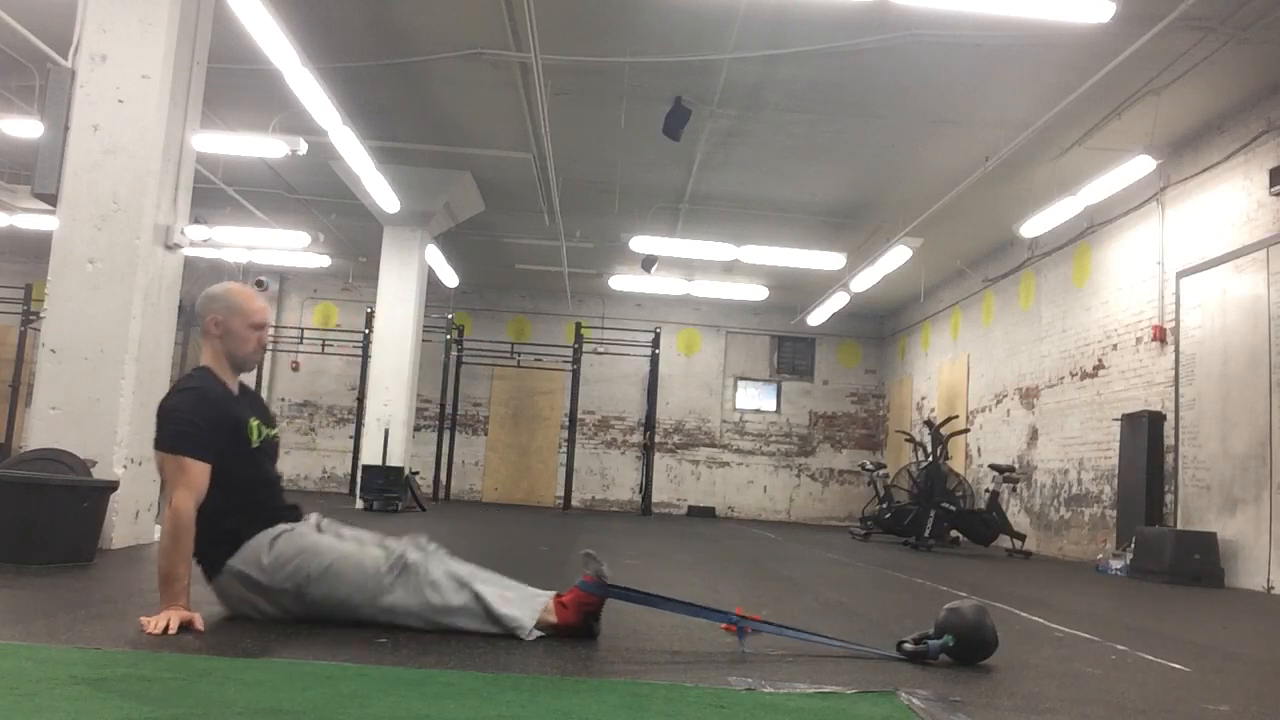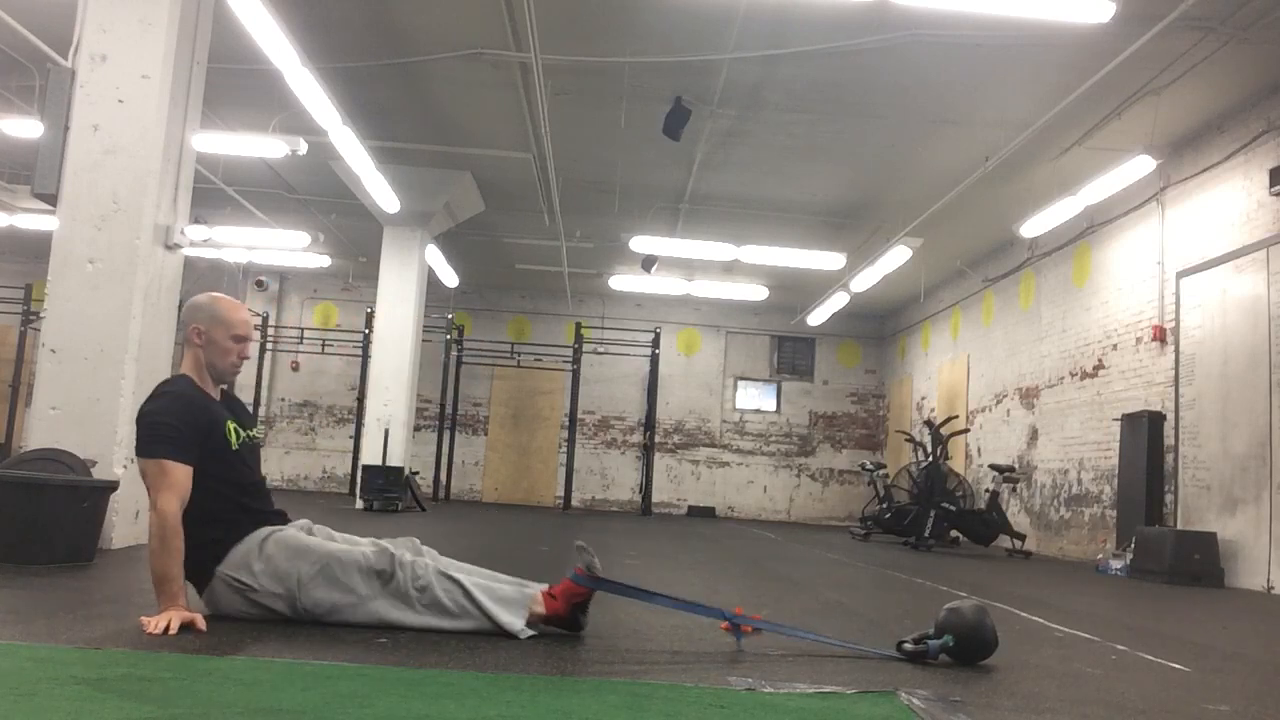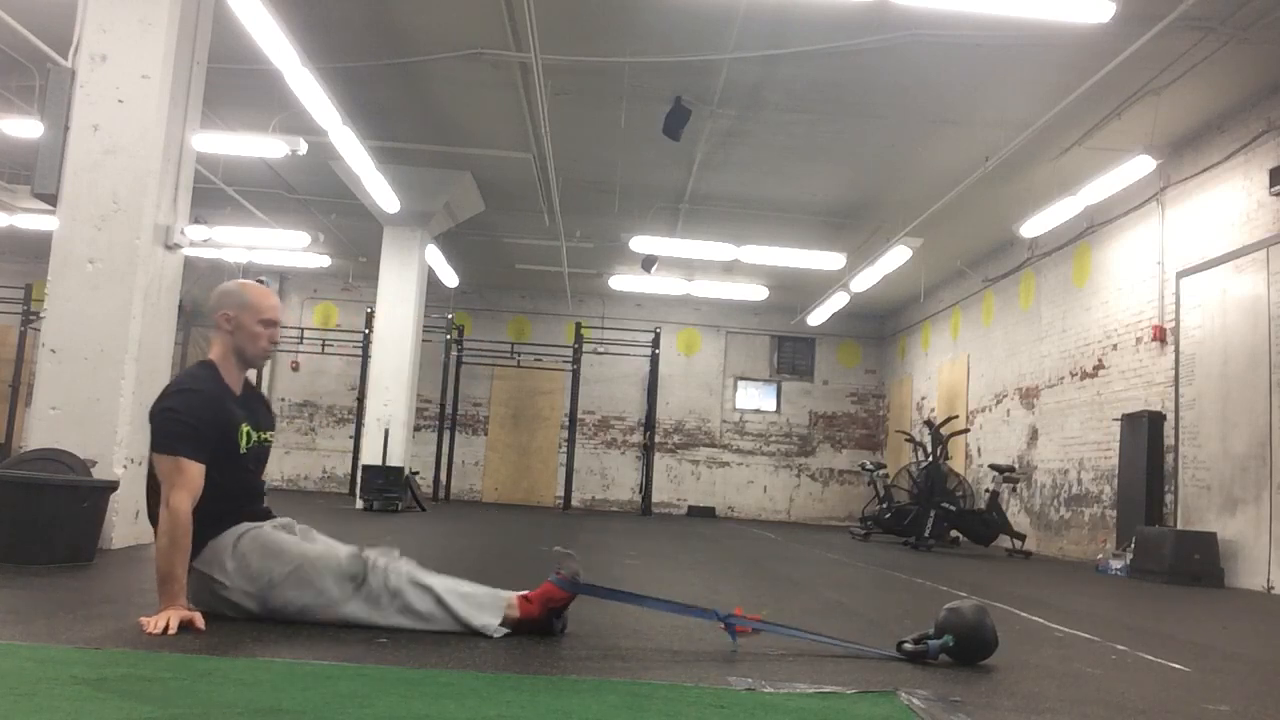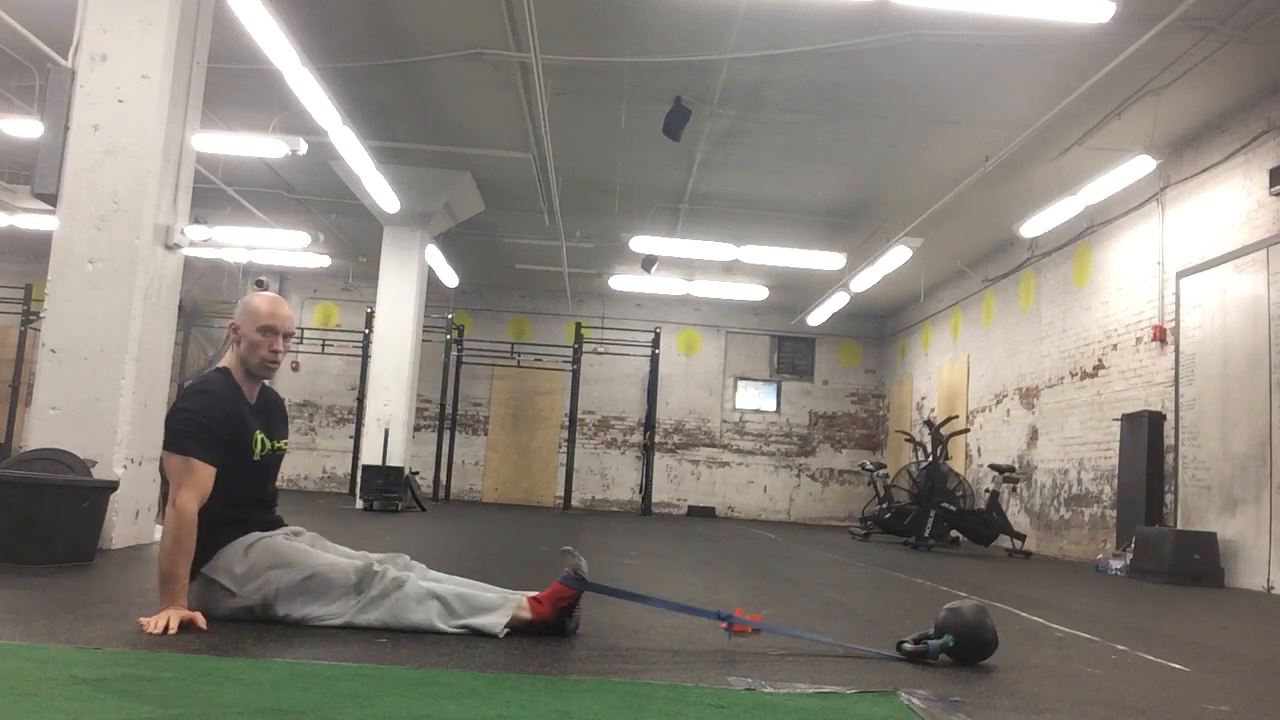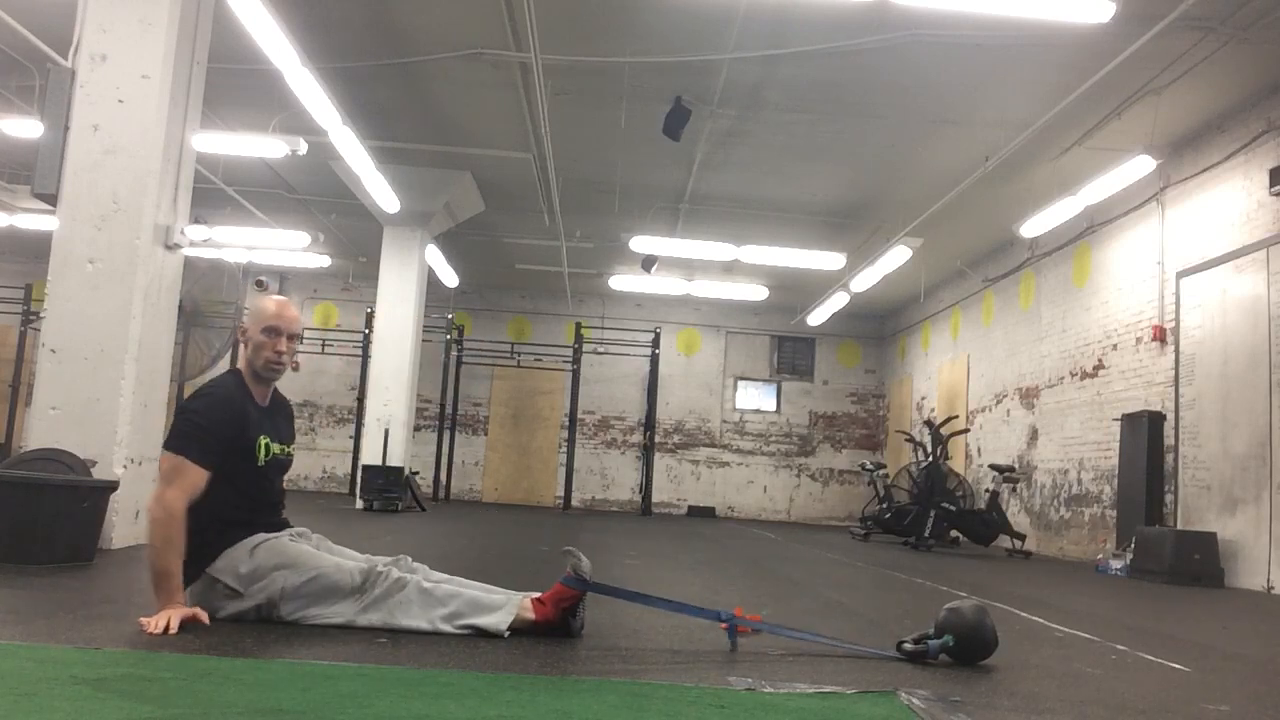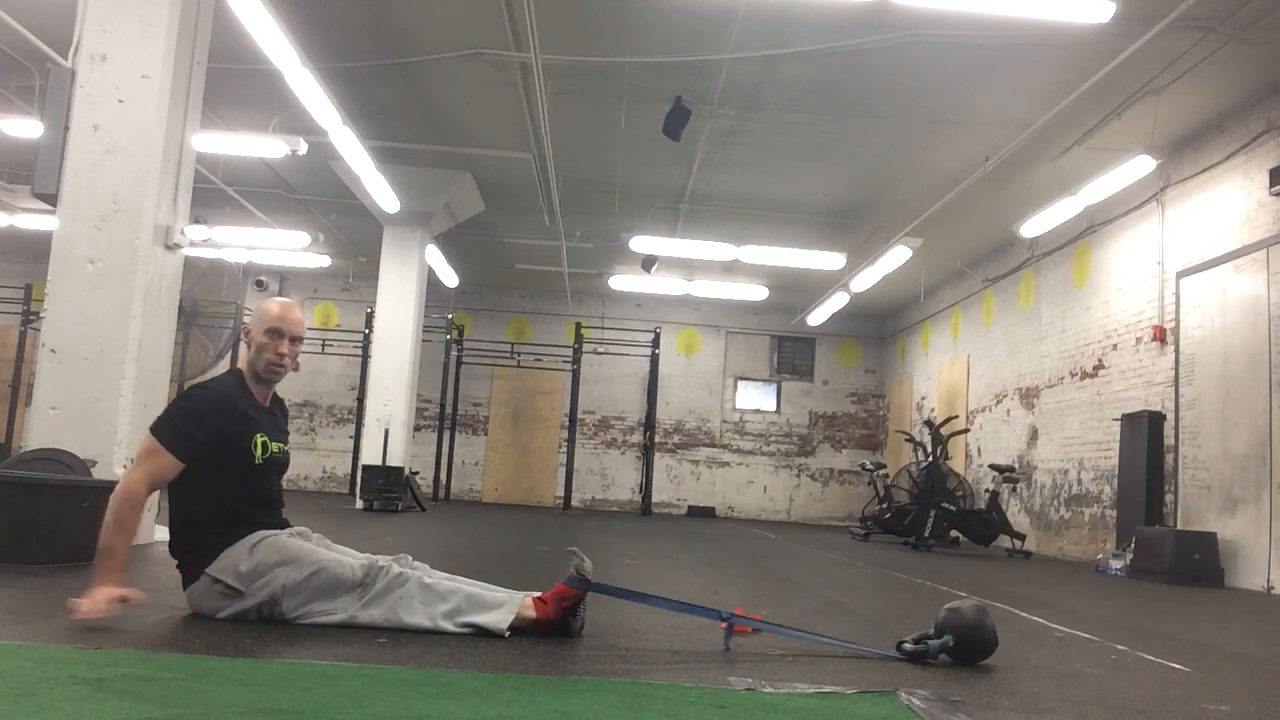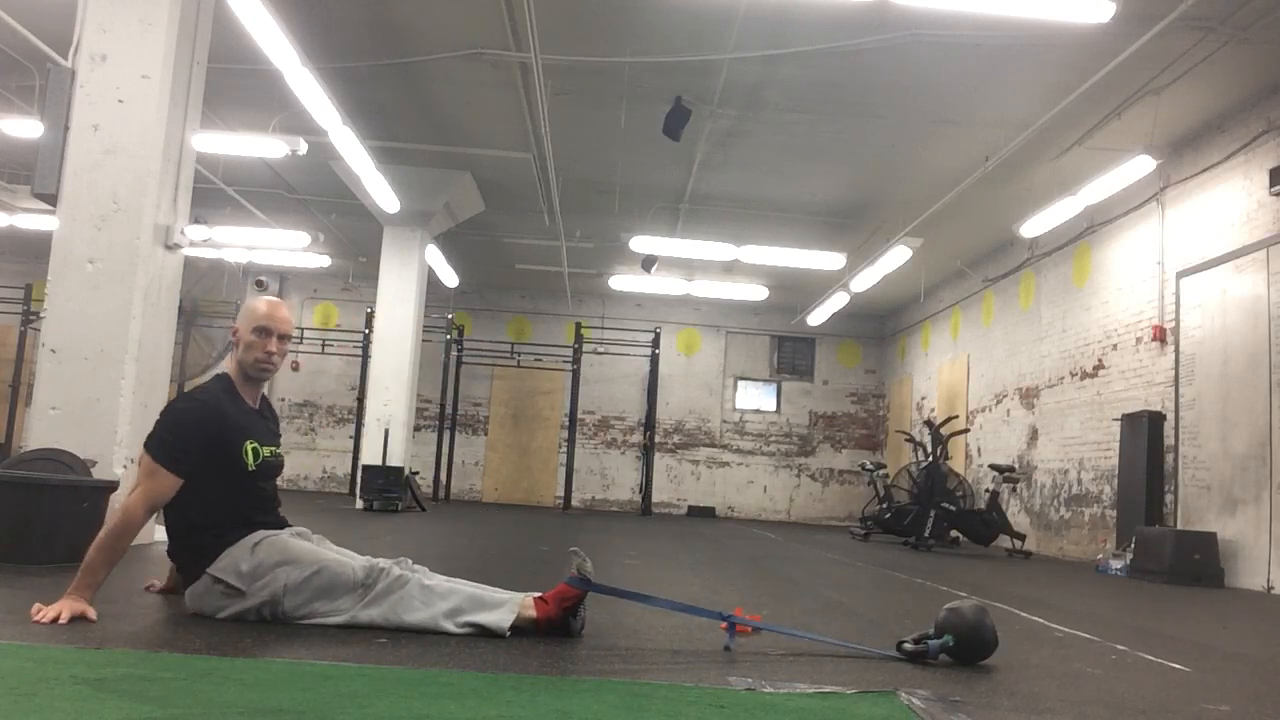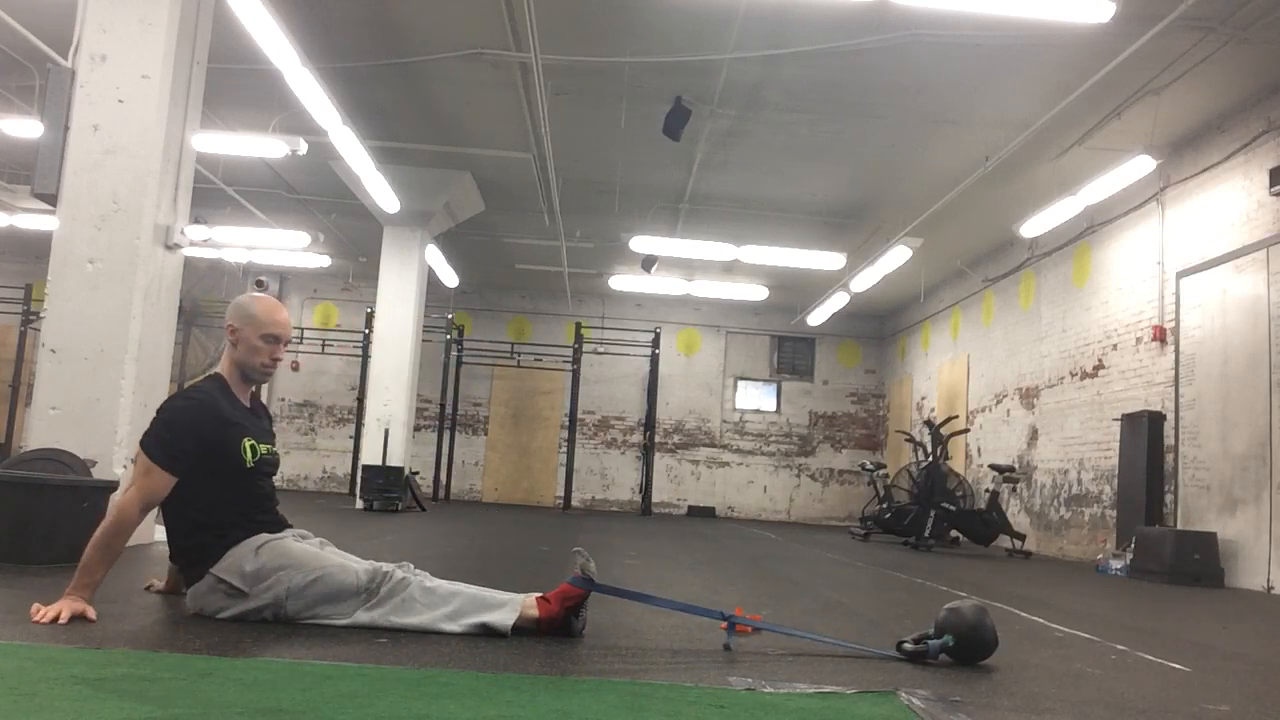
dt=0.2s
person 1, frame 1
left shoulder: (245, 400)
right shoulder: (193, 402)
right elbow: (182, 505)
right wrist: (174, 602)
left hip: (291, 531)
right hip: (247, 560)
left knee: (412, 555)
right knee: (401, 578)
left ankle: (551, 608)
right ankle: (555, 615)
person 1, frame 2
left shoulder: (227, 405)
right shoulder: (172, 407)
right elbow: (166, 507)
right wrist: (172, 602)
left hip: (276, 536)
right hip: (239, 563)
left knee: (403, 557)
right knee: (388, 573)
left ankle: (543, 601)
right ankle: (545, 606)
person 1, frame 3
left shoulder: (253, 400)
right shoulder: (191, 399)
right elbow: (176, 504)
left wrist: (270, 546)
right wrist: (172, 602)
left hip: (261, 532)
right hip: (216, 556)
left knee: (381, 566)
right knee: (360, 578)
left ankle: (519, 606)
right ankle: (520, 611)
person 1, frame 4
left shoulder: (273, 405)
right shoulder: (206, 402)
right elbow: (184, 504)
right wrist: (173, 601)
left hip: (271, 539)
right hip: (224, 564)
left knee: (390, 569)
right knee: (368, 587)
left ankle: (530, 606)
right ankle: (530, 612)
person 1, frame 5
left shoulder: (280, 408)
right shoulder: (214, 406)
right elbow: (168, 503)
right wrist: (171, 598)
left hip: (276, 541)
right hip: (226, 567)
left knee: (397, 571)
right knee: (373, 587)
left ankle: (533, 608)
right ankle: (536, 613)
person 1, frame 6
left shoulder: (275, 408)
right shoulder: (209, 404)
right elbow: (134, 486)
right wrist: (106, 579)
left hip: (274, 543)
right hip: (227, 567)
left knee: (390, 574)
right knee: (376, 583)
left ankle: (531, 608)
right ankle: (532, 612)
person 1, frame 7
left shoulder: (264, 414)
right shoulder: (198, 411)
right elbow: (139, 507)
left wrist: (177, 579)
right wrist: (79, 593)
left hip: (277, 544)
right hip: (230, 568)
left knee: (390, 575)
right knee: (378, 585)
left ankle: (532, 609)
right ankle: (535, 611)
person 1, frame 8
left shoulder: (256, 412)
right shoulder: (192, 410)
right elbow: (133, 505)
left wrist: (177, 579)
right wrist: (78, 594)
left hip: (280, 545)
right hip: (232, 569)
left knee: (391, 580)
right knee: (381, 589)
left ankle: (535, 610)
right ankle: (539, 611)
